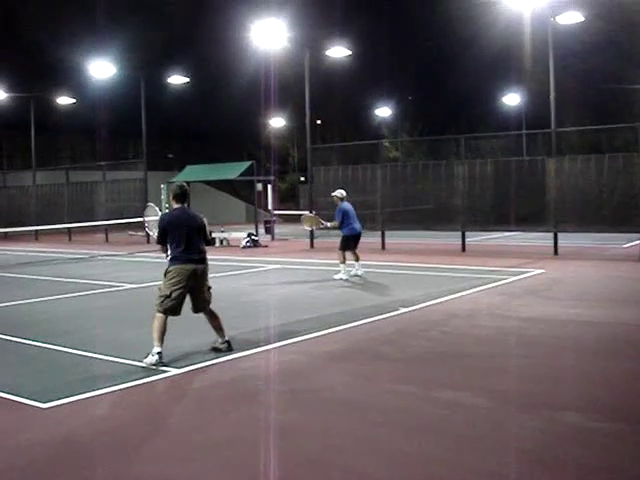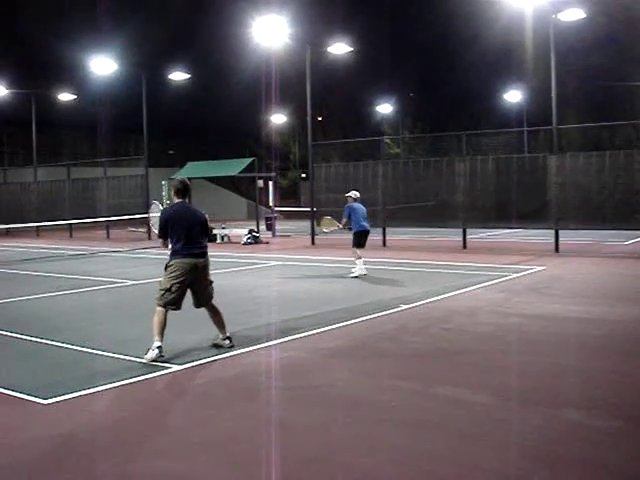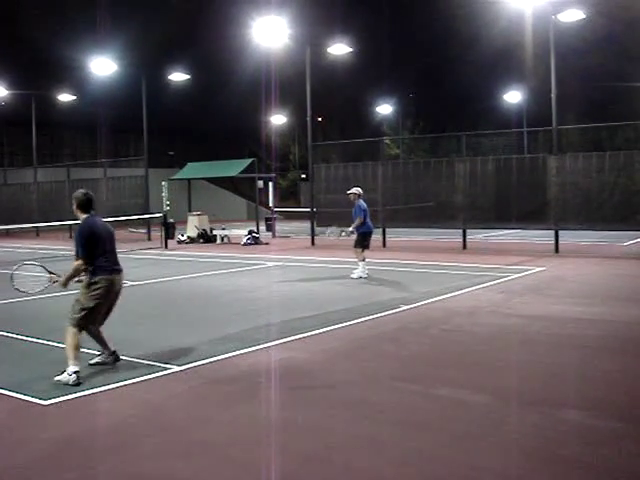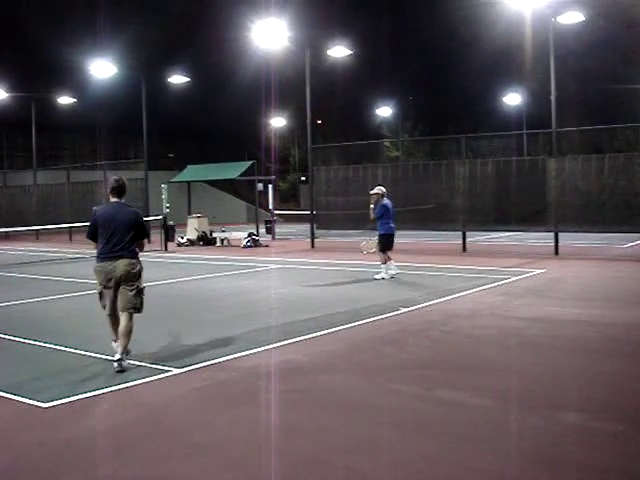
dt=1s
person 1, frame 1
left shoulder: (166, 218)
right shoulder: (197, 219)
left elbow: (163, 249)
right elbow: (205, 244)
left hip: (179, 267)
right hip: (200, 265)
left knee: (162, 311)
right knee: (205, 308)
left ankle: (157, 352)
right ankle: (223, 341)
person 1, frame 2
left shoulder: (167, 213)
right shoulder: (199, 214)
left elbow: (165, 243)
right elbow: (205, 240)
left hip: (179, 262)
right hip: (201, 261)
left knee: (162, 306)
right knee: (207, 303)
left ankle: (157, 347)
right ankle: (225, 337)
person 1, frame 3
left shoulder: (84, 228)
right shoulder: (103, 225)
left elbow: (81, 263)
left wrist: (65, 280)
right wrist: (85, 272)
left hip: (100, 280)
right hip: (116, 278)
left knee: (75, 325)
right knee: (89, 322)
left ankle: (73, 371)
right ankle: (109, 353)
person 1, frame 4
left shoulder: (97, 213)
right shoulder: (134, 214)
left elbow: (95, 243)
right elbow: (141, 246)
left hip: (104, 265)
right hip: (128, 264)
left knee: (112, 311)
right knee: (126, 313)
left ankle: (118, 344)
right ankle: (119, 357)
